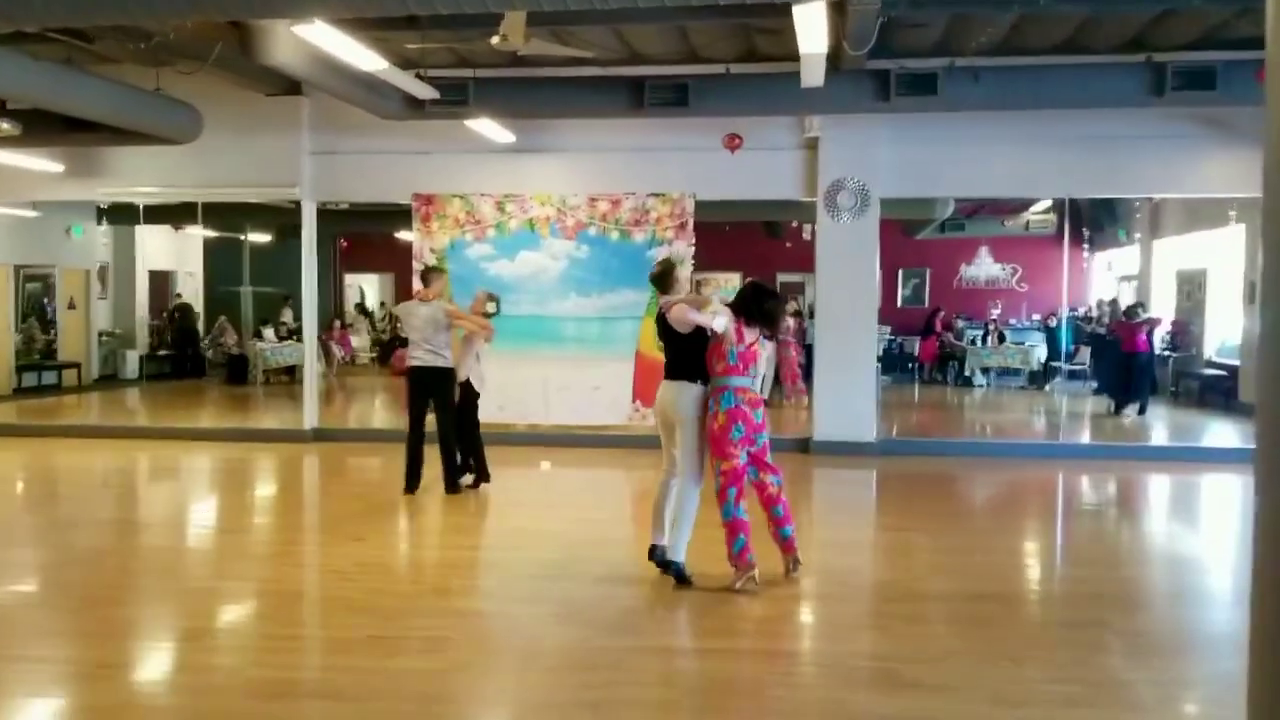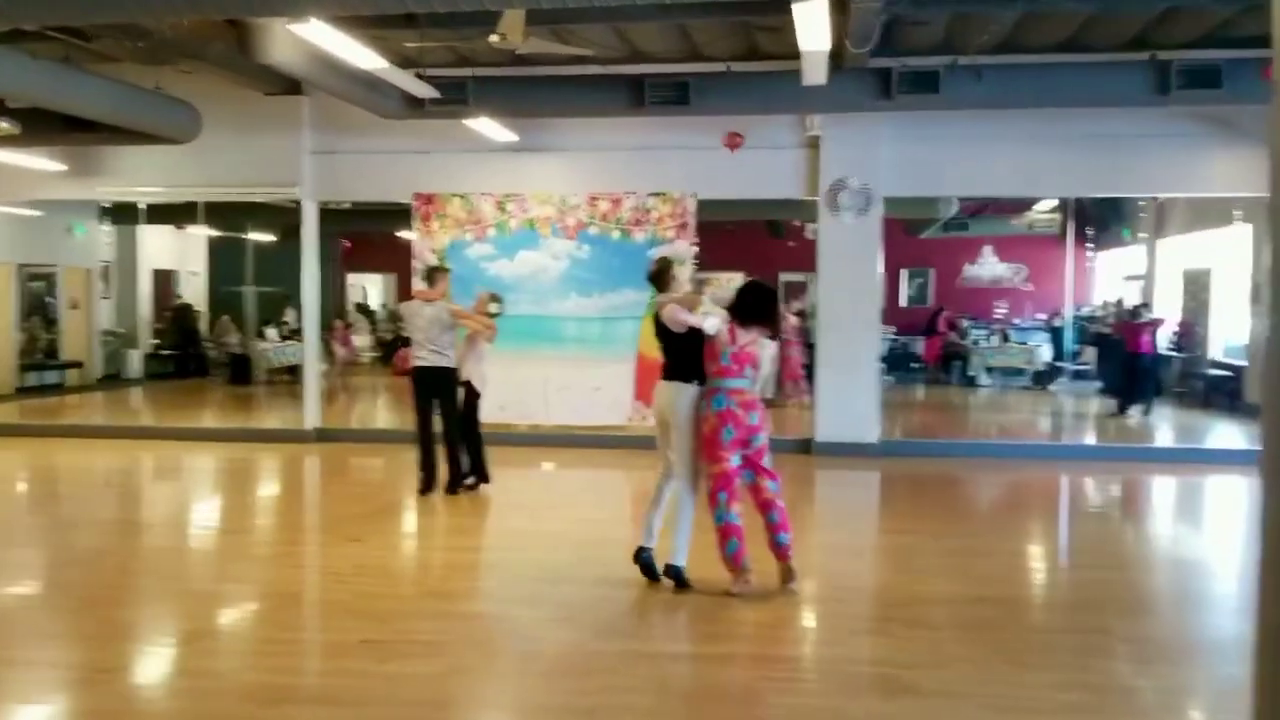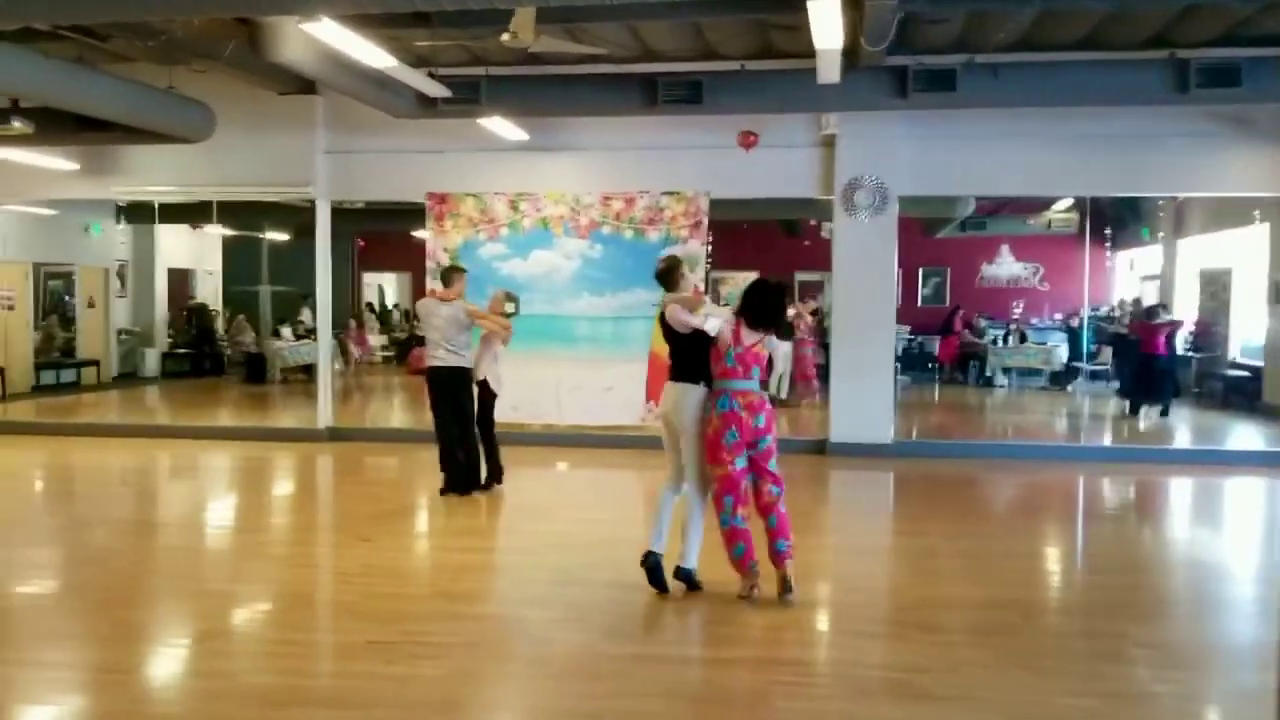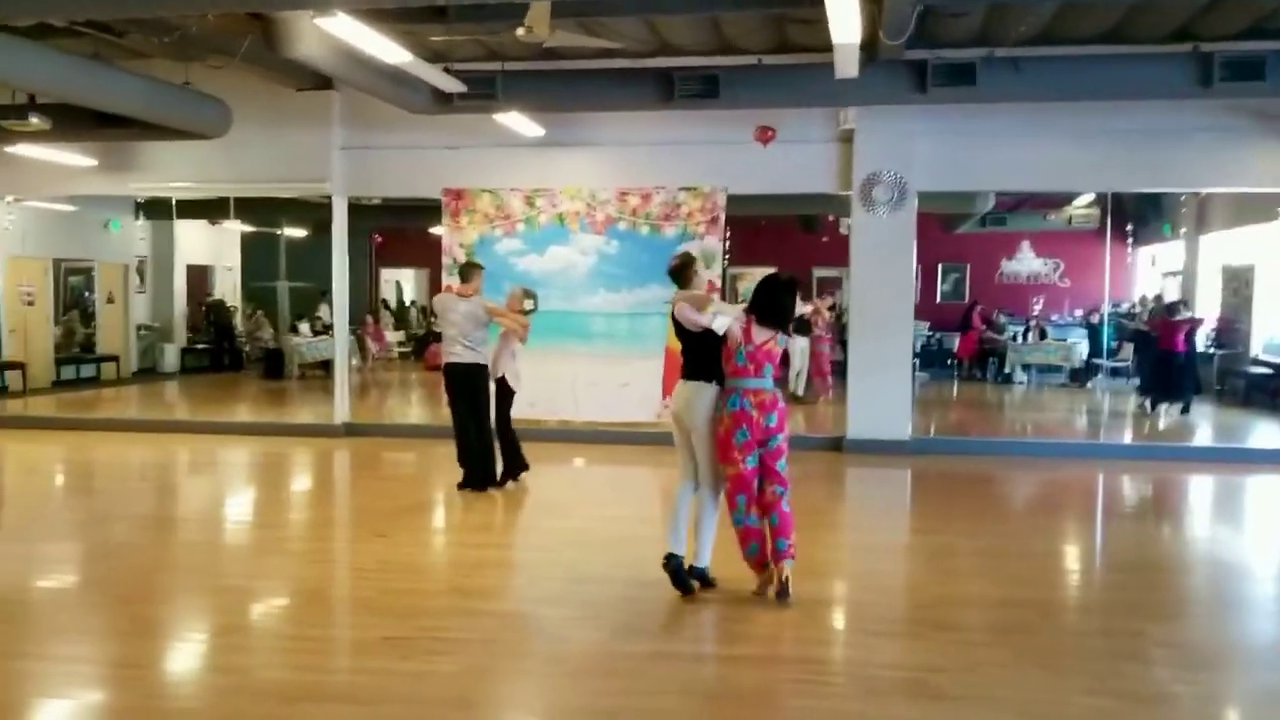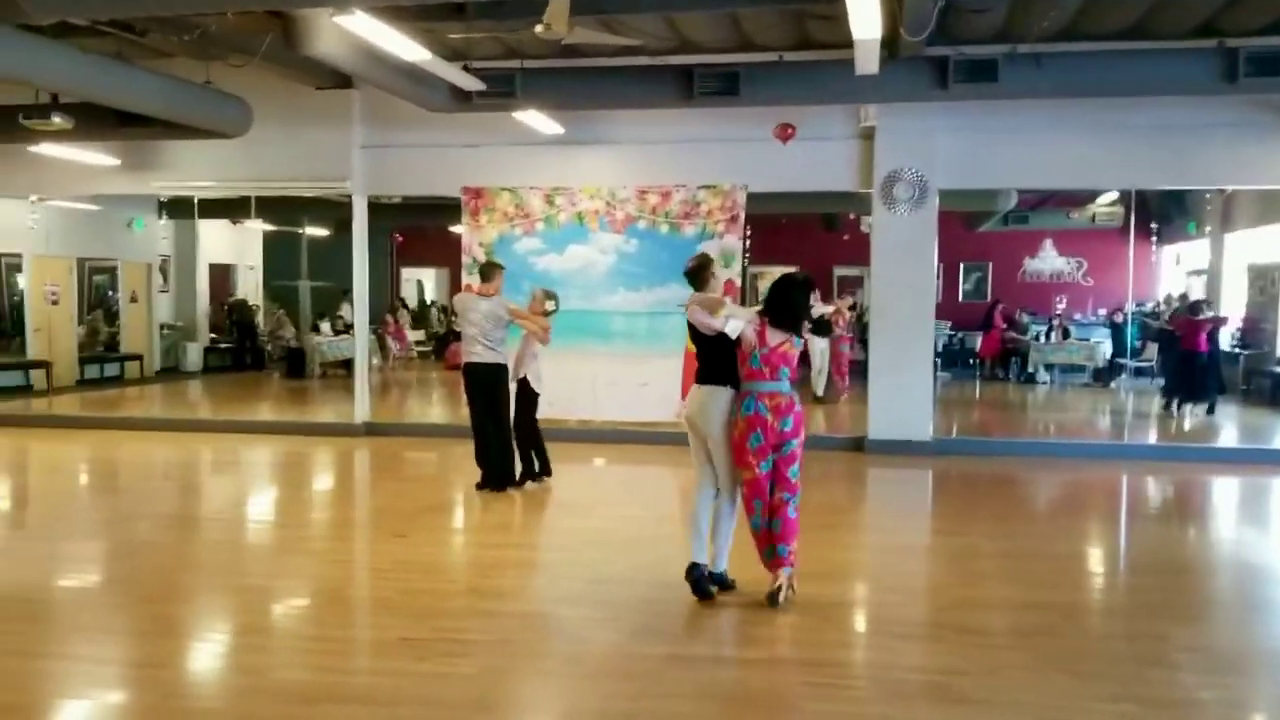
dt=0.1s
person 1, frame 1
left shoulder: (664, 315)
right shoulder: (681, 311)
right elbow: (697, 308)
right wrist: (716, 320)
left hip: (667, 392)
right hip: (689, 394)
left knee: (672, 470)
right knee: (691, 477)
left ankle: (660, 544)
right ankle: (676, 558)
person 1, frame 2
left shoulder: (663, 312)
right shoulder: (674, 310)
right elbow: (687, 307)
right wrist: (708, 321)
left hip: (665, 392)
right hip: (686, 394)
left knee: (667, 474)
right knee: (686, 480)
left ankle: (646, 547)
right ankle: (676, 562)
person 1, frame 3
left shoulder: (672, 310)
right shoulder: (680, 309)
right elbow: (691, 307)
right wrist: (711, 321)
left hip: (672, 395)
right hip: (693, 397)
left knee: (675, 479)
right knee: (697, 483)
left ankle: (655, 551)
right ankle: (686, 566)
person 1, frame 4
left shoulder: (685, 307)
right shoulder: (691, 307)
right elbow: (687, 308)
right wrist: (720, 320)
left hip: (684, 394)
right hip: (705, 395)
left knee: (689, 480)
right knee: (710, 483)
left ankle: (675, 554)
right ankle: (700, 564)
person 1, frame 5
left shoulder: (702, 310)
right shoulder: (708, 310)
right elbow: (696, 311)
right wrist: (735, 323)
left hip: (697, 399)
right hip: (719, 400)
left knee: (706, 486)
right knee: (729, 487)
left ankle: (698, 563)
right ankle: (717, 568)
person 2, frame 1
left shoulder: (728, 322)
right shoulder: (756, 334)
left hip: (727, 407)
right hip: (753, 407)
left knee: (731, 486)
right knee: (768, 479)
left ankle: (745, 565)
right ankle: (790, 550)
person 2, frame 2
left shoulder: (722, 323)
right shoulder: (756, 336)
left hip: (720, 410)
right hip: (752, 408)
left knee: (723, 490)
right knee: (765, 484)
left ankle: (739, 568)
right ankle: (785, 558)
person 2, frame 3
left shoulder: (728, 323)
right shoulder: (767, 336)
left hip: (726, 412)
right hip: (760, 411)
left knee: (729, 495)
right knee: (770, 491)
left ankle: (748, 573)
right ankle: (783, 564)
person 2, frame 4
left shoulder: (738, 321)
right shoulder: (780, 335)
left hip: (737, 411)
right hip: (772, 410)
left knee: (742, 494)
right knee: (776, 491)
left ankle: (764, 569)
right ankle: (784, 564)
person 2, frame 5
left shoulder: (752, 324)
right shoulder: (797, 335)
left hip: (751, 414)
right hip: (789, 413)
left knee: (756, 495)
right knee: (785, 496)
left ankle: (775, 570)
right ankle: (784, 569)
person 3, frame 1
left shoulder: (405, 309)
right shoulder: (443, 309)
right elbow: (481, 324)
right wrist: (485, 328)
left hip: (416, 371)
right hip: (442, 372)
left knee: (415, 426)
right knee: (447, 425)
left ankle: (412, 480)
right ankle: (451, 481)
person 3, frame 2
left shoulder: (408, 308)
right shoulder: (448, 309)
right elbow: (482, 323)
right wrist: (489, 328)
left hip: (421, 371)
right hip: (445, 371)
left knee: (425, 426)
right knee: (451, 426)
left ankle: (428, 479)
right ankle: (454, 481)
person 3, frame 3
left shoulder: (424, 306)
right shoulder: (464, 309)
right elbow: (497, 322)
right wrist: (504, 328)
left hip: (436, 372)
right hip: (461, 372)
left knee: (444, 425)
right knee: (466, 426)
left ankle: (454, 479)
right ankle: (469, 481)
person 3, frame 4
left shoulder: (441, 301)
right shoulder: (482, 306)
right elbow: (516, 320)
right wrist: (522, 327)
left hip: (453, 368)
right hip: (478, 368)
left knee: (462, 421)
right knee: (482, 422)
left ankle: (472, 475)
right ankle: (485, 477)
person 3, frame 5
left shoulder: (461, 301)
right shoulder: (502, 306)
right elbow: (540, 324)
right wrist: (543, 329)
left hip: (474, 367)
right hip: (497, 368)
left knee: (481, 422)
right knee: (502, 422)
left ankle: (491, 476)
right ankle: (505, 476)
person 4, frame 1
left shoulder: (481, 327)
right shoulder: (475, 327)
left hip: (470, 380)
right hip: (466, 380)
left knee: (470, 426)
right knee: (462, 424)
left ankle: (481, 472)
right ankle: (466, 464)
person 4, frame 2
left shoulder: (485, 327)
right shoulder: (478, 327)
left hip: (472, 380)
right hip: (469, 379)
left knee: (469, 427)
right knee: (465, 425)
left ankle: (480, 473)
right ankle: (475, 468)
person 4, frame 3
left shoulder: (501, 327)
right shoulder: (495, 327)
left elbow: (494, 328)
left wrist: (474, 319)
left hip: (488, 380)
right hip: (485, 380)
left knee: (485, 427)
right knee: (485, 426)
left ankle: (493, 473)
right ankle: (494, 469)
person 4, frame 4
left shoulder: (520, 324)
right shoulder: (514, 324)
left elbow: (513, 327)
left hip: (506, 377)
right hip: (504, 377)
left knee: (502, 424)
right knee: (504, 424)
left ankle: (510, 469)
right ankle: (518, 464)
person 4, frame 5
right shoulder: (536, 326)
left elbow: (539, 333)
left hip: (528, 380)
right hip: (528, 379)
left knee: (521, 426)
right knee: (529, 425)
left ankle: (528, 469)
right ankle: (543, 467)
